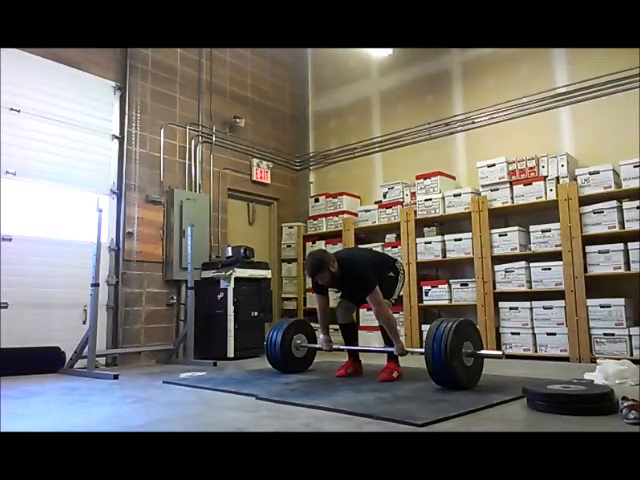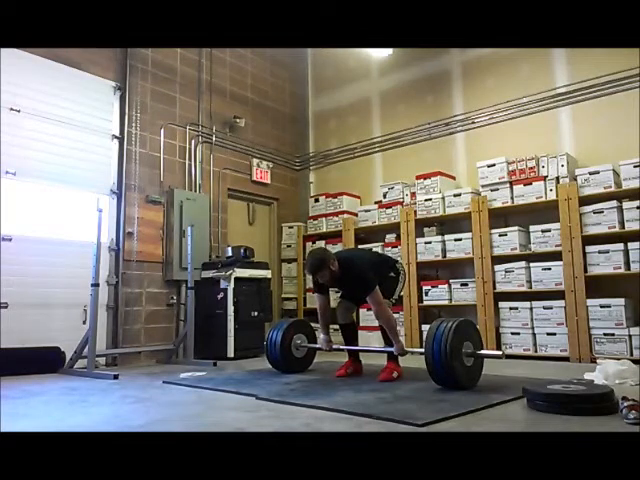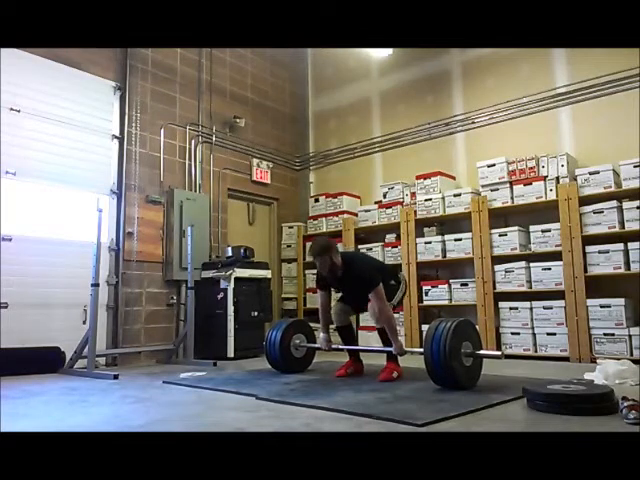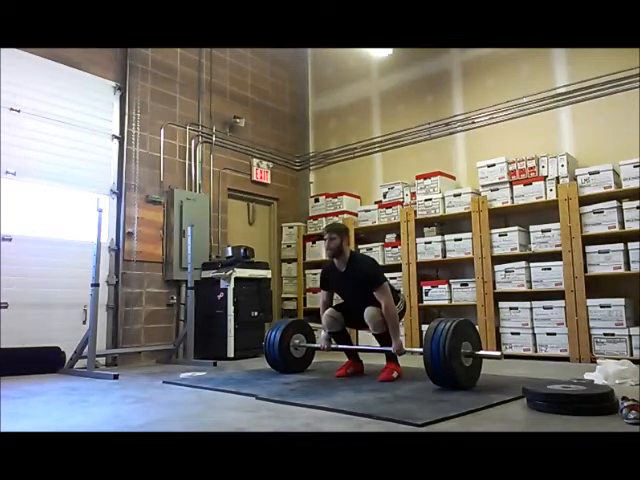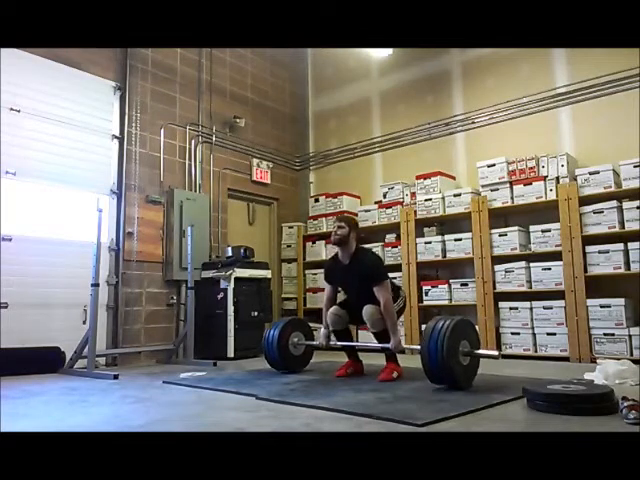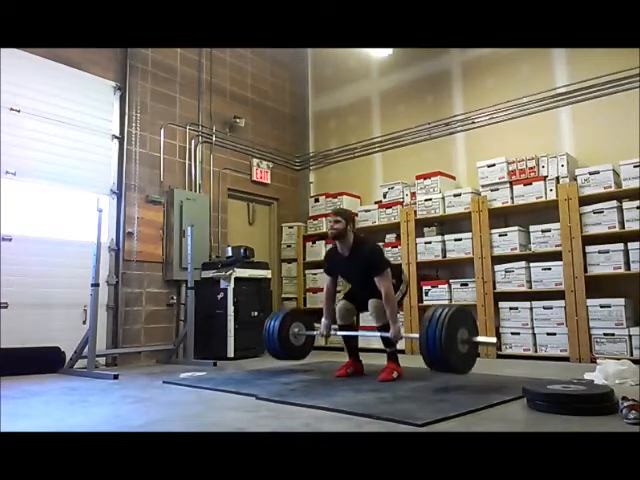
dt=0.2s
person 1, frame 1
left shoulder: (357, 270)
right shoulder: (319, 276)
left elbow: (379, 308)
right elbow: (322, 307)
left wrist: (397, 342)
right wrist: (324, 335)
left hip: (390, 271)
left knee: (382, 306)
right knee: (342, 309)
left ankle: (393, 363)
right ankle: (354, 361)
person 1, frame 2
left shoulder: (358, 269)
right shoulder: (320, 275)
left elbow: (379, 308)
right elbow: (323, 307)
left wrist: (397, 342)
right wrist: (324, 335)
left hip: (390, 272)
left knee: (382, 306)
right knee: (342, 310)
left ankle: (393, 363)
right ankle: (354, 361)
person 1, frame 3
left shoulder: (361, 267)
right shoulder: (322, 274)
left elbow: (381, 306)
right elbow: (324, 304)
left wrist: (396, 341)
right wrist: (324, 333)
left hip: (391, 283)
left knee: (375, 310)
right knee: (337, 311)
left ankle: (392, 363)
right ankle: (354, 361)
person 1, frame 4
left shoulder: (365, 266)
right shoulder: (328, 271)
left elbow: (386, 302)
right elbow: (325, 302)
left wrist: (396, 340)
right wrist: (325, 332)
left hip: (393, 301)
left knee: (371, 314)
right knee: (329, 316)
left ankle: (392, 363)
right ankle: (354, 361)
person 1, frame 5
left shoulder: (369, 260)
right shoulder: (332, 265)
left elbow: (385, 299)
right elbow: (329, 297)
left wrist: (394, 336)
right wrist: (324, 329)
left hip: (393, 298)
left knee: (370, 313)
right knee: (333, 314)
left ankle: (392, 363)
right ankle: (354, 361)
person 1, frame 6
left shoulder: (369, 250)
right shoulder: (331, 256)
left elbow: (386, 289)
right elbow: (329, 289)
left wrist: (394, 325)
right wrist: (326, 320)
left hip: (393, 281)
left knee: (375, 307)
right knee: (342, 309)
left ankle: (393, 363)
right ankle: (354, 361)
